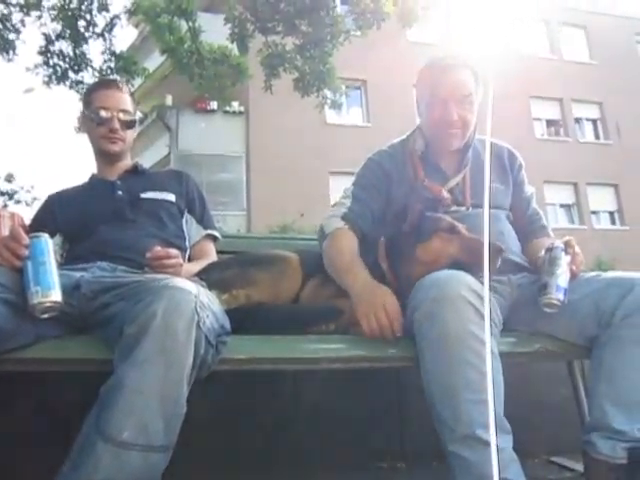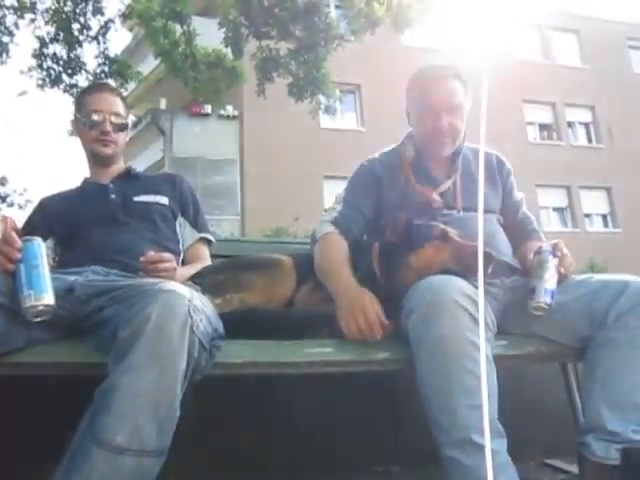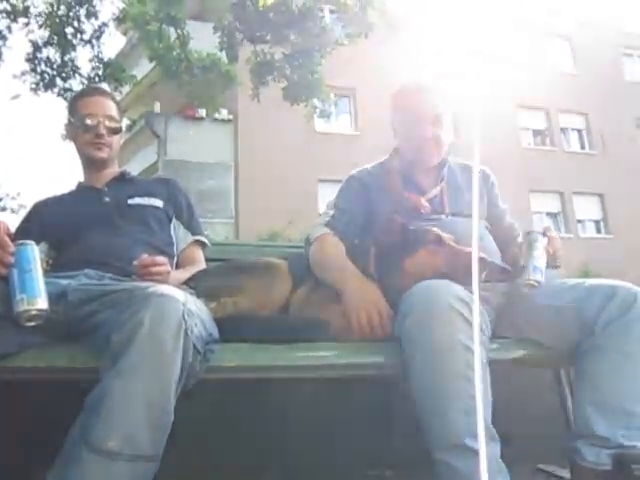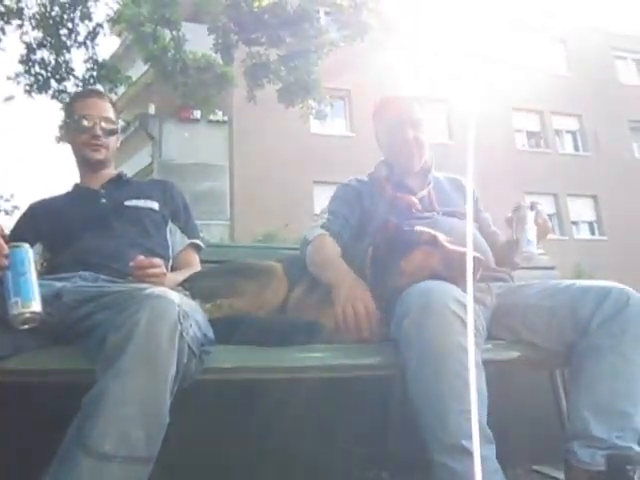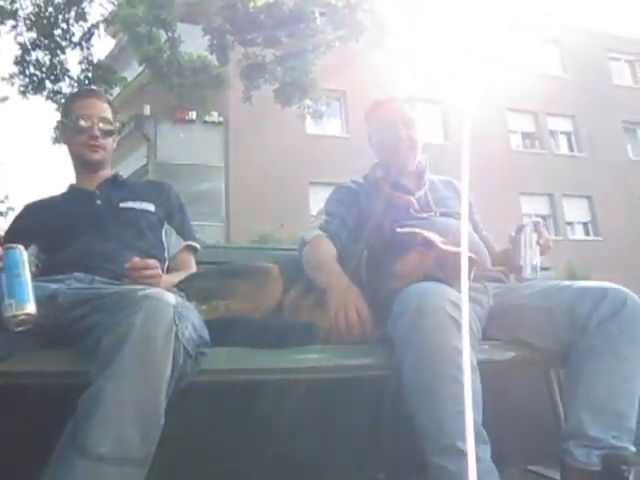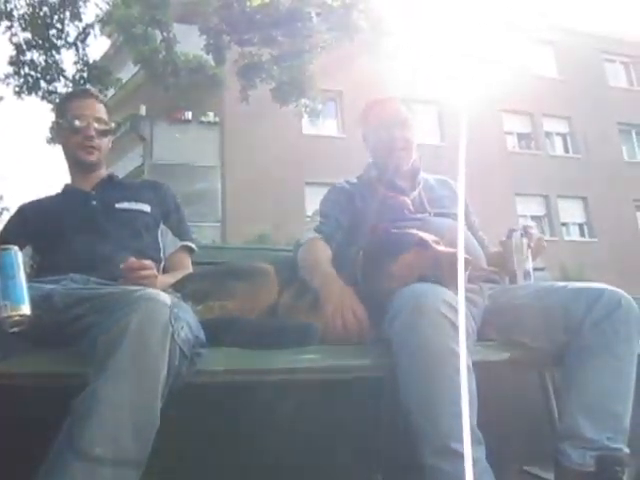
dt=0.3s
person 1, frame 1
left shoulder: (504, 159)
right shoulder: (387, 164)
left elbow: (533, 231)
right elbow: (338, 229)
right wrist: (364, 286)
left hip: (520, 287)
right hip: (442, 289)
right knee: (453, 294)
person 1, frame 2
left shoulder: (493, 165)
right shoulder: (378, 172)
left elbow: (524, 234)
right elbow: (331, 233)
right wrist: (346, 289)
left hip: (513, 289)
right hip: (439, 292)
right knee: (446, 300)
person 1, frame 3
left shoulder: (477, 178)
right shoulder: (368, 183)
left elbow: (509, 243)
right elbow: (324, 239)
right wrist: (352, 281)
left hip: (502, 292)
right hip: (429, 295)
right knee: (441, 303)
person 1, frame 4
left shoulder: (457, 186)
right shoulder: (359, 192)
left elbow: (495, 253)
right elbow: (319, 241)
right wrist: (343, 278)
left hip: (494, 291)
right hip: (427, 297)
right knee: (437, 302)
person 1, frame 5
left shoulder: (450, 188)
right shoulder: (355, 194)
right elbow: (317, 244)
right wrist: (337, 281)
left hip: (491, 292)
right hip: (423, 296)
right knee: (433, 305)
person 1, frame 6
left shoulder: (446, 187)
right shoulder: (349, 195)
right elbow: (312, 245)
right wrist: (331, 284)
left hip: (484, 292)
right hip: (416, 299)
right knee: (429, 305)
person 2, frame 1
left shoulder: (176, 183)
right shoulder: (62, 202)
left elbow: (210, 259)
left wrist: (184, 271)
left hip: (143, 286)
right hip: (60, 285)
left knee: (178, 300)
person 2, frame 2
left shoulder: (170, 186)
right shoulder: (55, 205)
left elbow: (203, 264)
left wrist: (178, 274)
left hip: (137, 292)
right hip: (55, 290)
left knee: (171, 303)
person 2, frame 3
left shoulder: (163, 190)
right shoulder: (49, 209)
left elbow: (198, 267)
left wrist: (172, 277)
left hip: (130, 296)
right hip: (51, 293)
left knee: (164, 307)
person 2, frame 4
left shoulder: (160, 193)
right shoulder: (44, 210)
left elbow: (193, 270)
left wrist: (167, 280)
left hip: (126, 298)
right hip: (47, 295)
left knee: (161, 308)
person 2, frame 5
left shoulder: (157, 194)
right shoulder: (39, 211)
left elbow: (189, 273)
left wrist: (163, 281)
left hip: (125, 300)
right hip: (43, 297)
left knee: (156, 309)
person 2, frame 6
left shoulder: (152, 194)
right shoulder: (34, 212)
left elbow: (185, 274)
left wrist: (157, 282)
left hip: (117, 301)
right hip: (37, 297)
left knee: (151, 309)
